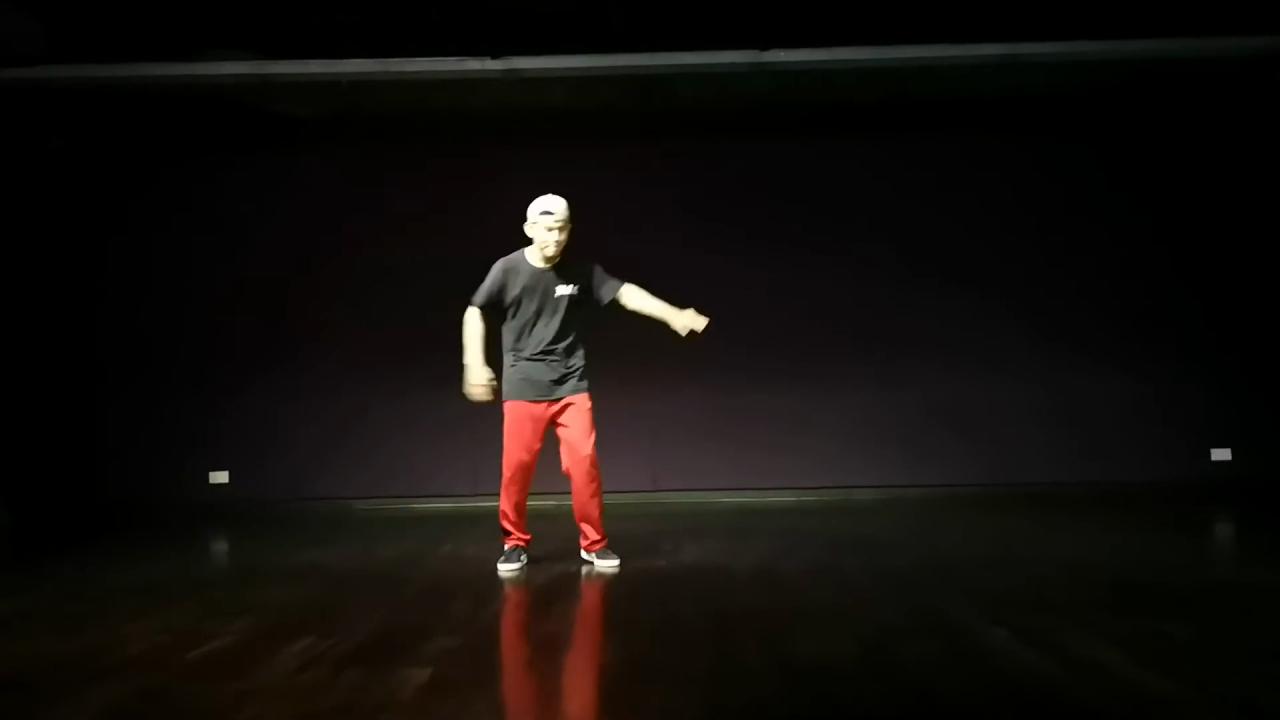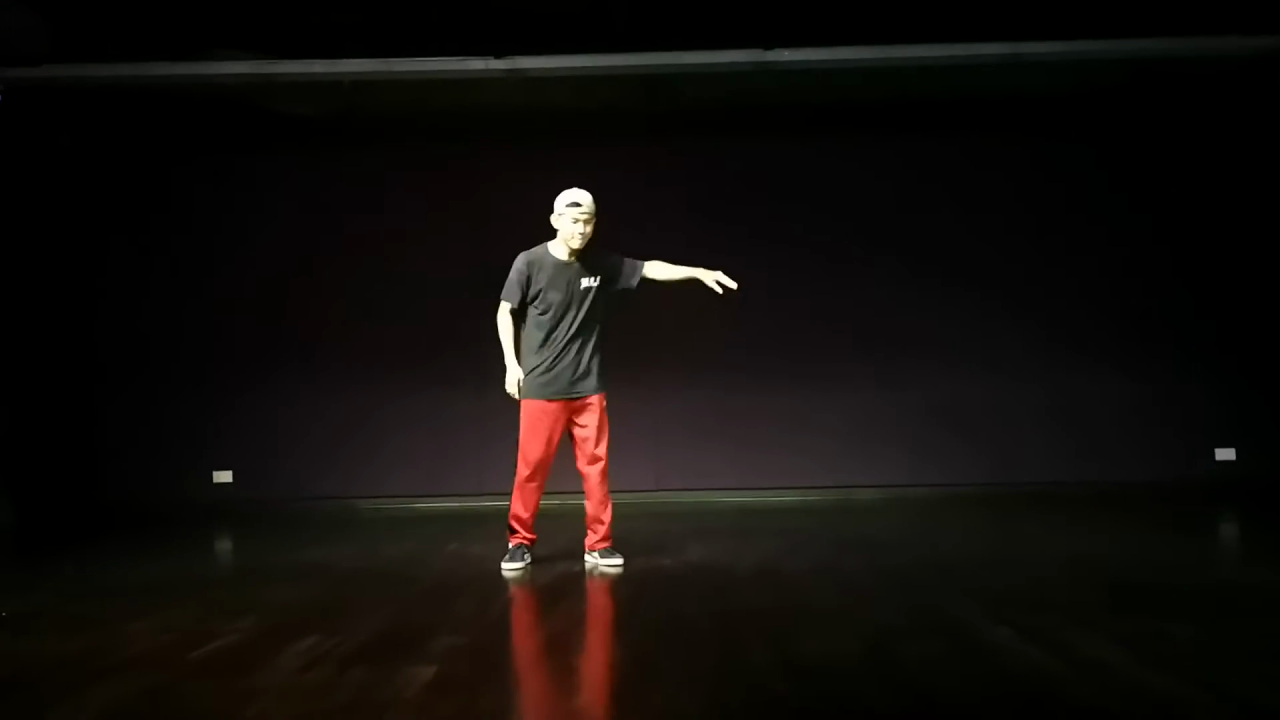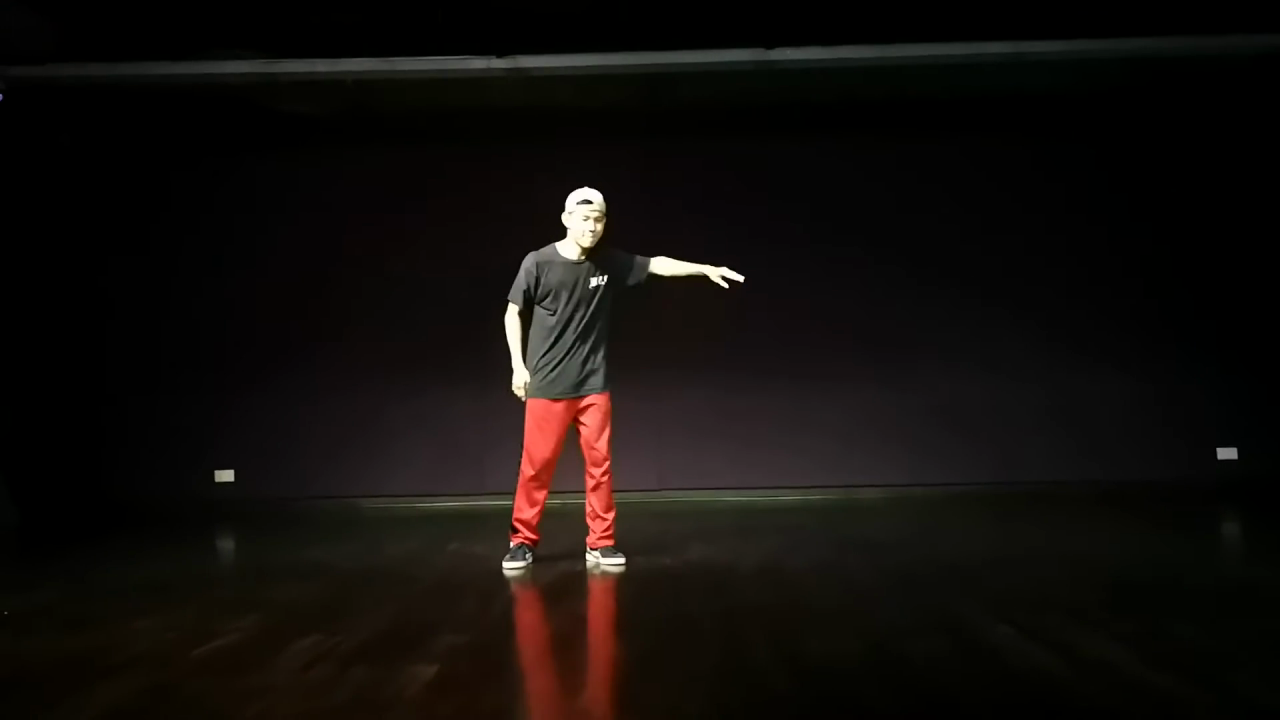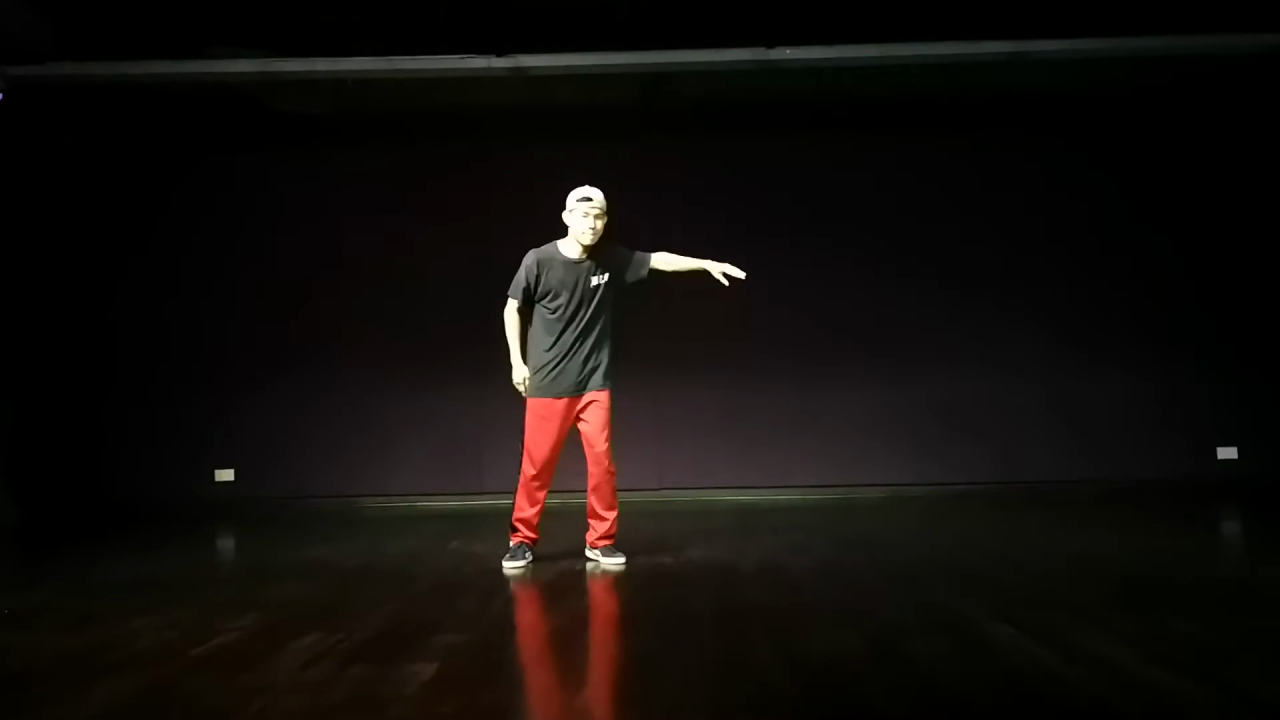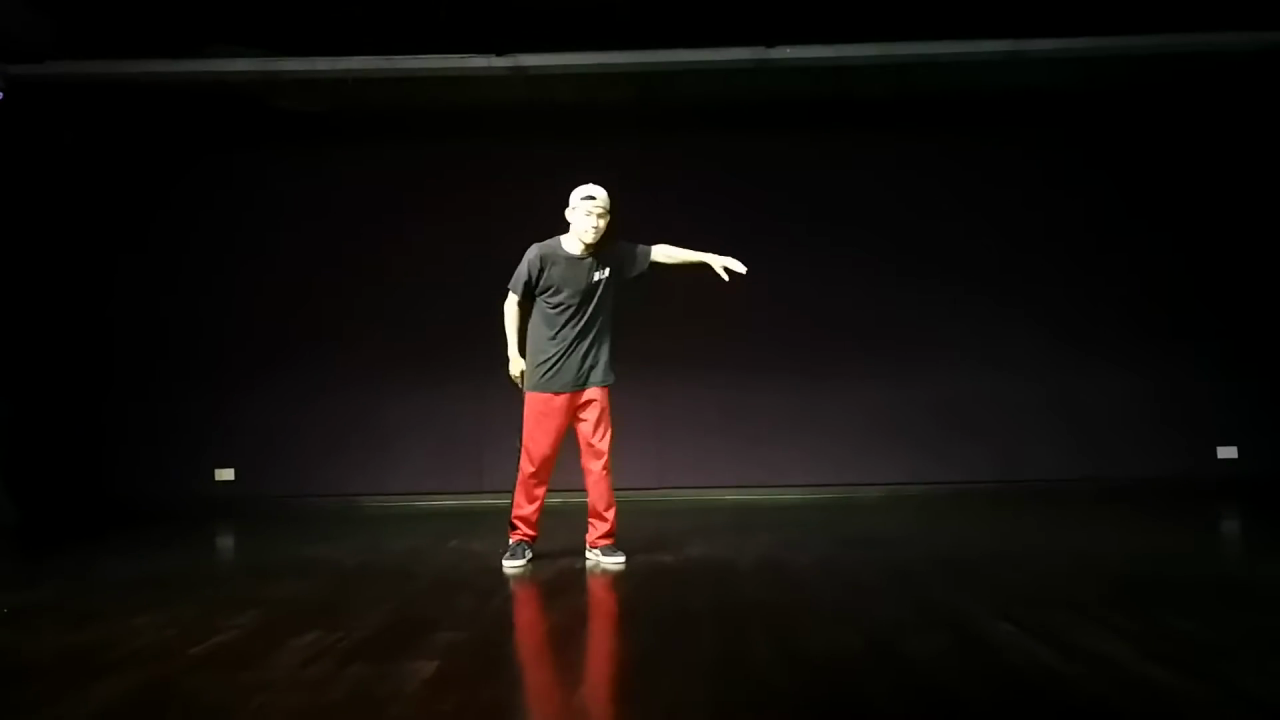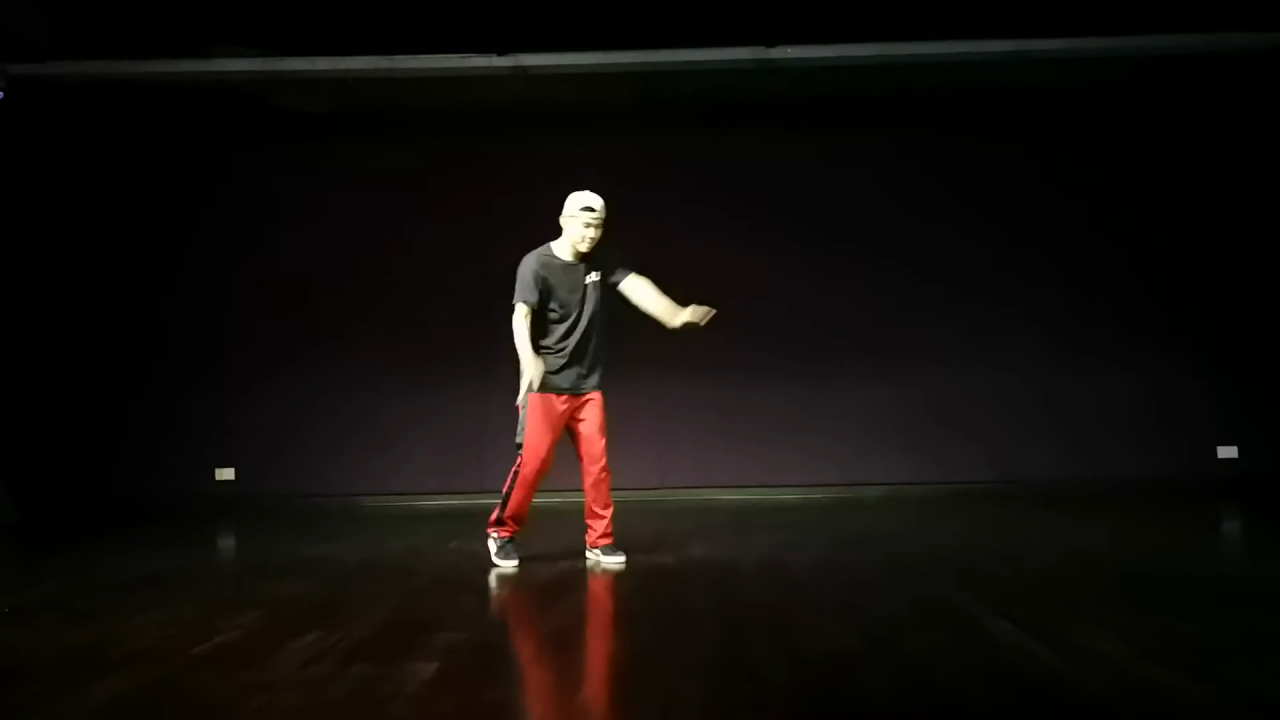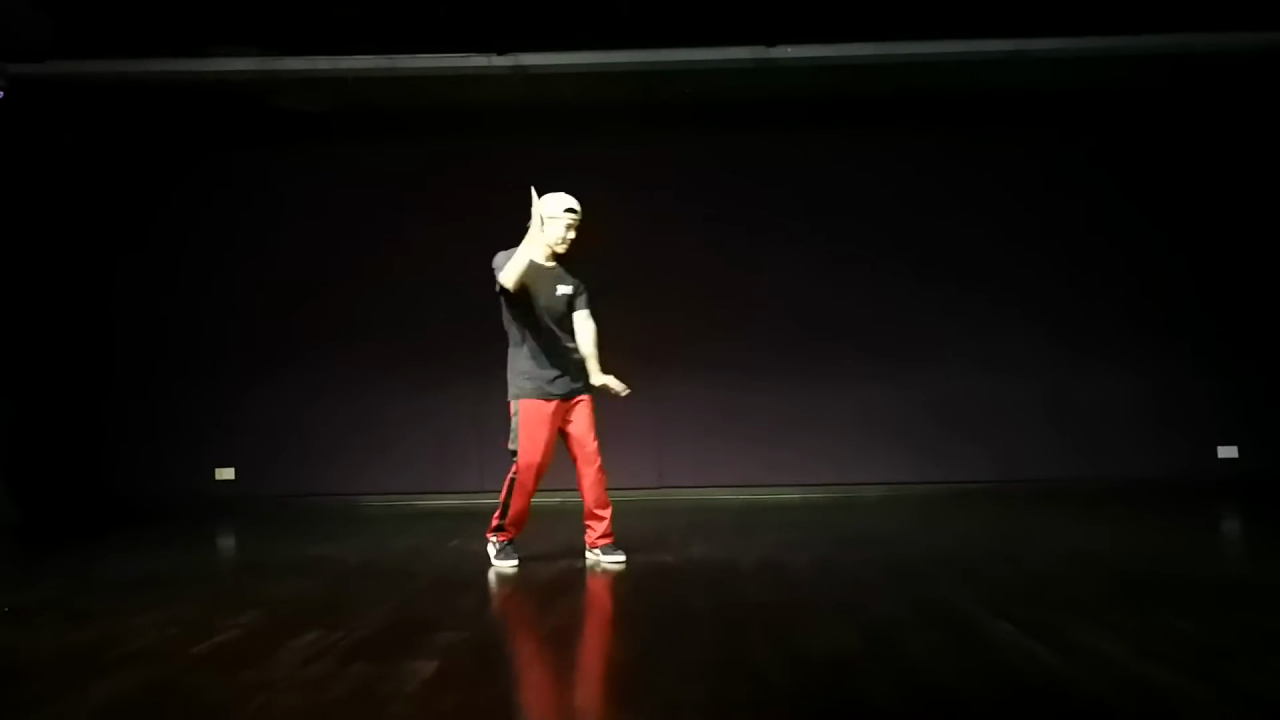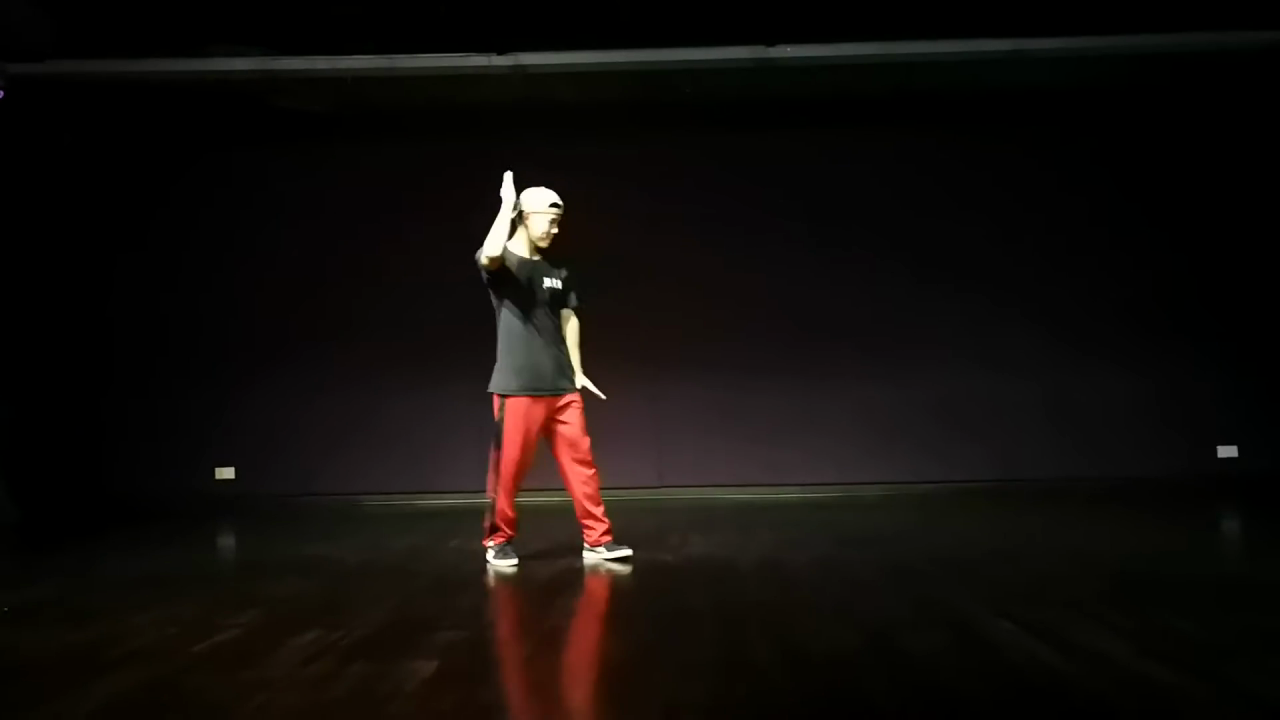
dt=0.2s
person 1, frame 1
left shoulder: (579, 269)
right shoulder: (506, 269)
left elbow: (624, 292)
right elbow: (474, 312)
left wrist: (672, 313)
right wrist: (474, 363)
left hip: (569, 385)
right hip: (522, 386)
left knee: (583, 463)
right knee: (516, 468)
left ankle: (594, 543)
right ankle: (514, 543)
person 1, frame 2
left shoulder: (602, 262)
right shoulder: (529, 263)
left elbow: (648, 268)
right elbow: (505, 311)
left wrist: (699, 272)
right wrist: (511, 363)
left hip: (587, 383)
right hip: (541, 385)
left knee: (595, 463)
right knee: (532, 465)
left ankle: (599, 543)
right ankle: (520, 542)
person 1, frame 3
left shoulder: (610, 262)
right shoulder: (538, 263)
left elbow: (655, 264)
right elbow: (513, 313)
left wrist: (706, 268)
right wrist: (518, 365)
left hip: (593, 384)
right hip: (546, 385)
left knee: (599, 463)
right knee: (536, 466)
left ankle: (601, 542)
right ankle: (522, 541)
person 1, frame 4
left shoulder: (612, 259)
right shoulder: (539, 261)
left elbow: (658, 260)
right elbow: (512, 308)
left wrist: (707, 264)
right wrist: (517, 361)
left hip: (594, 383)
right hip: (547, 383)
left knee: (602, 462)
right knee: (537, 464)
left ankle: (601, 541)
right ankle: (522, 540)
person 1, frame 5
left shoulder: (613, 255)
right shoulder: (540, 256)
left elbow: (659, 252)
right elbow: (513, 303)
left wrist: (710, 258)
right wrist: (514, 354)
left hip: (592, 379)
right hip: (545, 379)
left knee: (598, 460)
right knee: (535, 460)
left ankle: (600, 540)
right ankle: (521, 537)
person 1, frame 6
left shoulder: (599, 263)
right shoulder: (536, 264)
left elbow: (635, 286)
right elbow: (521, 316)
left wrist: (675, 315)
right wrist: (528, 361)
left hip: (587, 383)
right hip: (546, 383)
left knee: (597, 463)
right knee: (533, 460)
left ankle: (599, 540)
right ankle: (502, 531)
person 1, frame 7
left shoulder: (570, 277)
right shoulder: (509, 262)
left elbow: (584, 323)
right elbow: (511, 280)
left wrist: (595, 372)
right wrist: (535, 230)
left hip: (573, 387)
right hip: (531, 388)
left knee: (590, 462)
right knee: (529, 465)
left ankle: (599, 540)
right ankle: (501, 538)
person 1, frame 8
left shoulder: (556, 272)
right shoulder: (499, 262)
right elbow: (491, 254)
left wrist: (577, 371)
right wrist: (507, 205)
left hip: (561, 386)
right hip: (517, 384)
left knee: (581, 459)
right knee: (510, 464)
left ankle: (597, 538)
right ankle: (498, 540)
